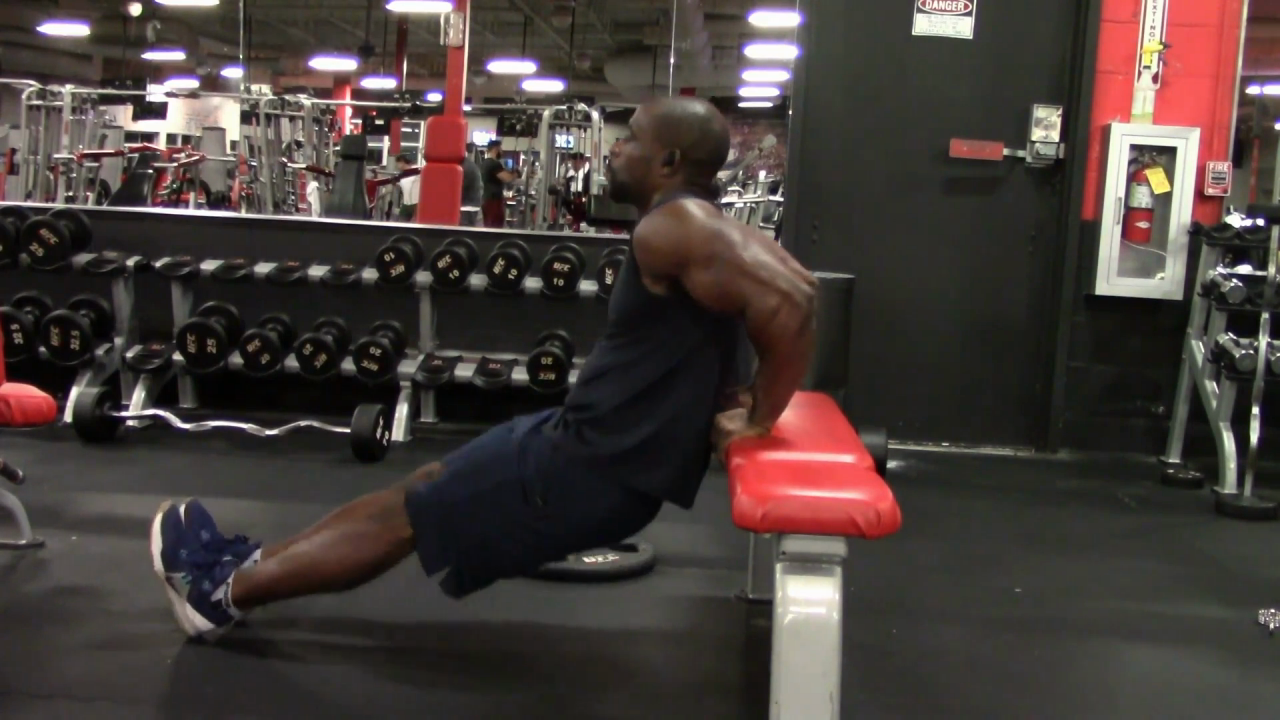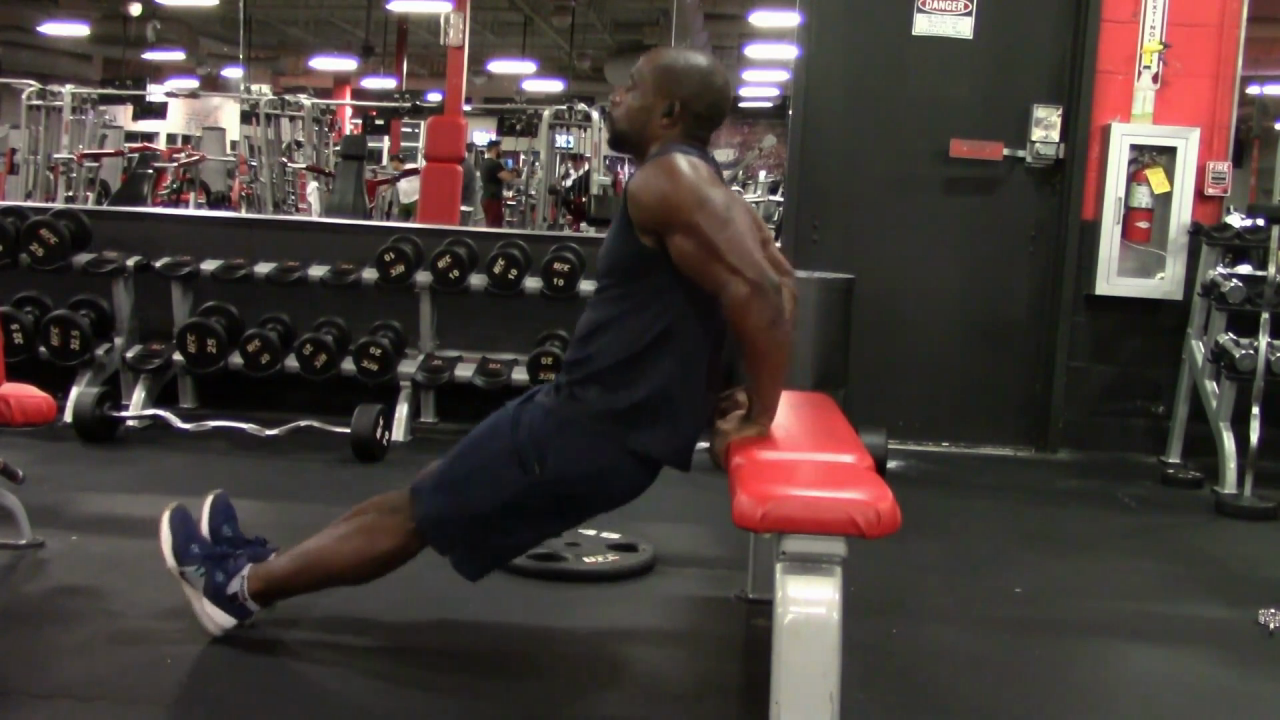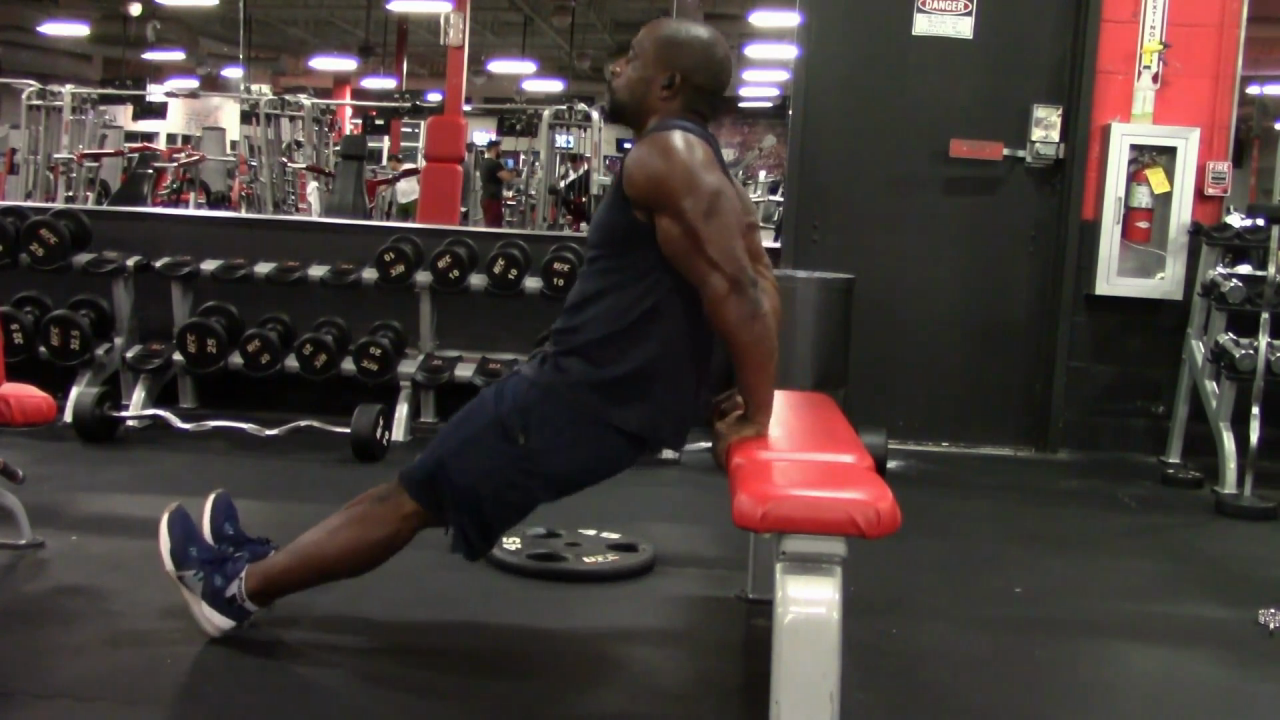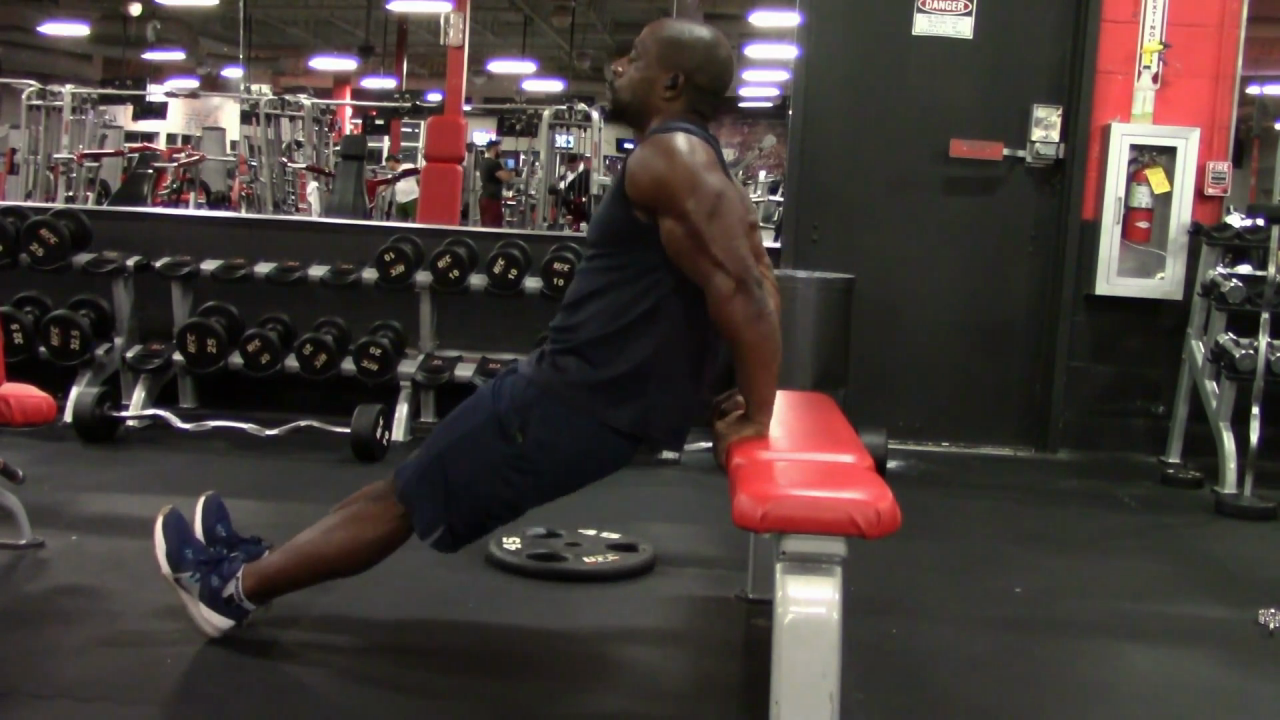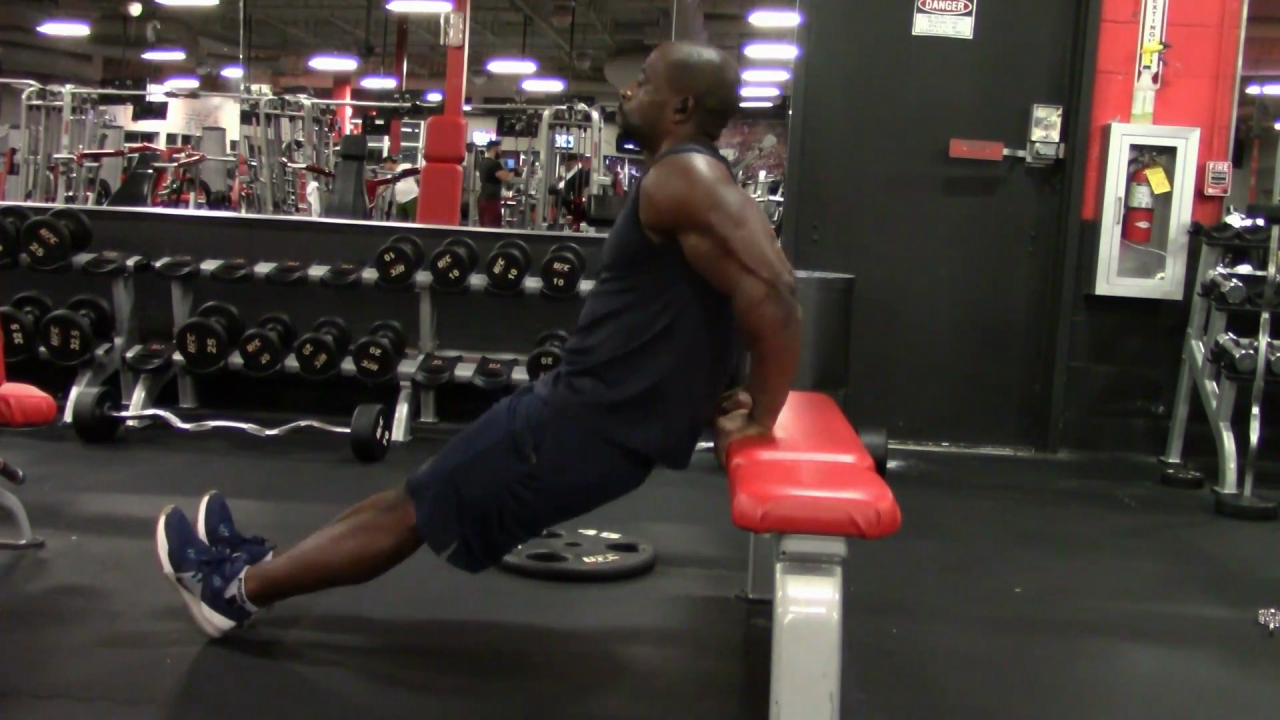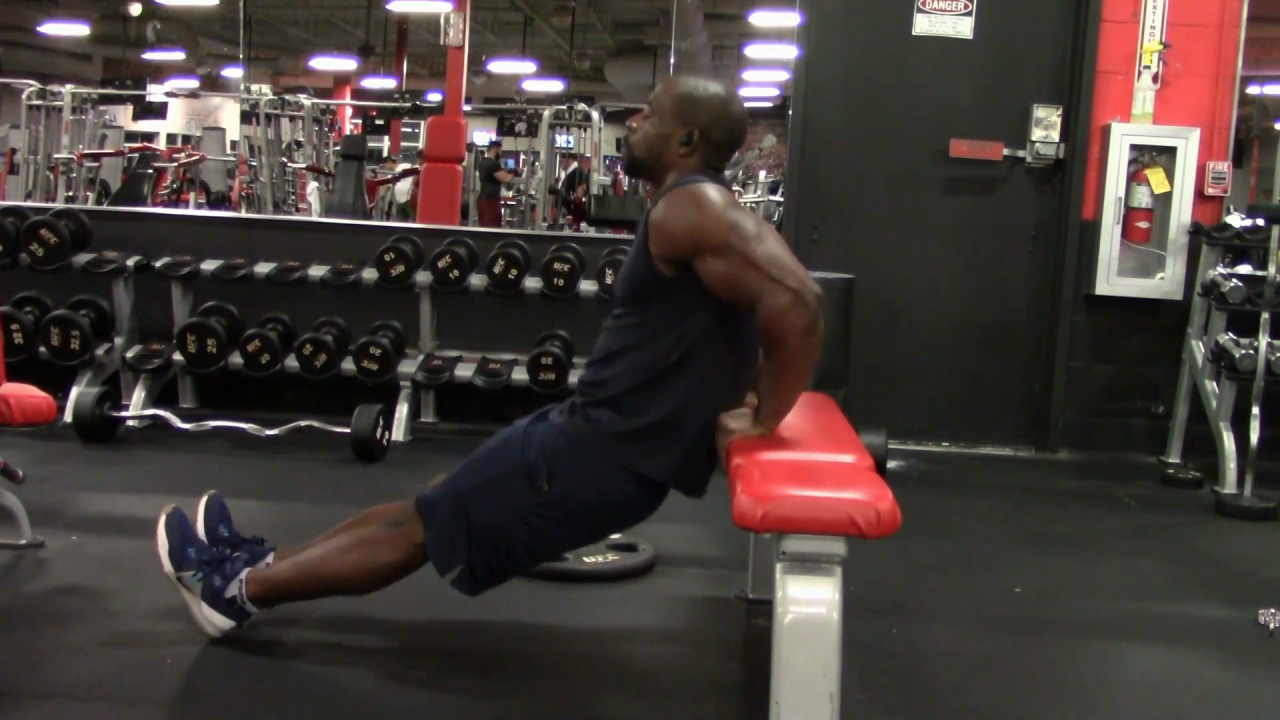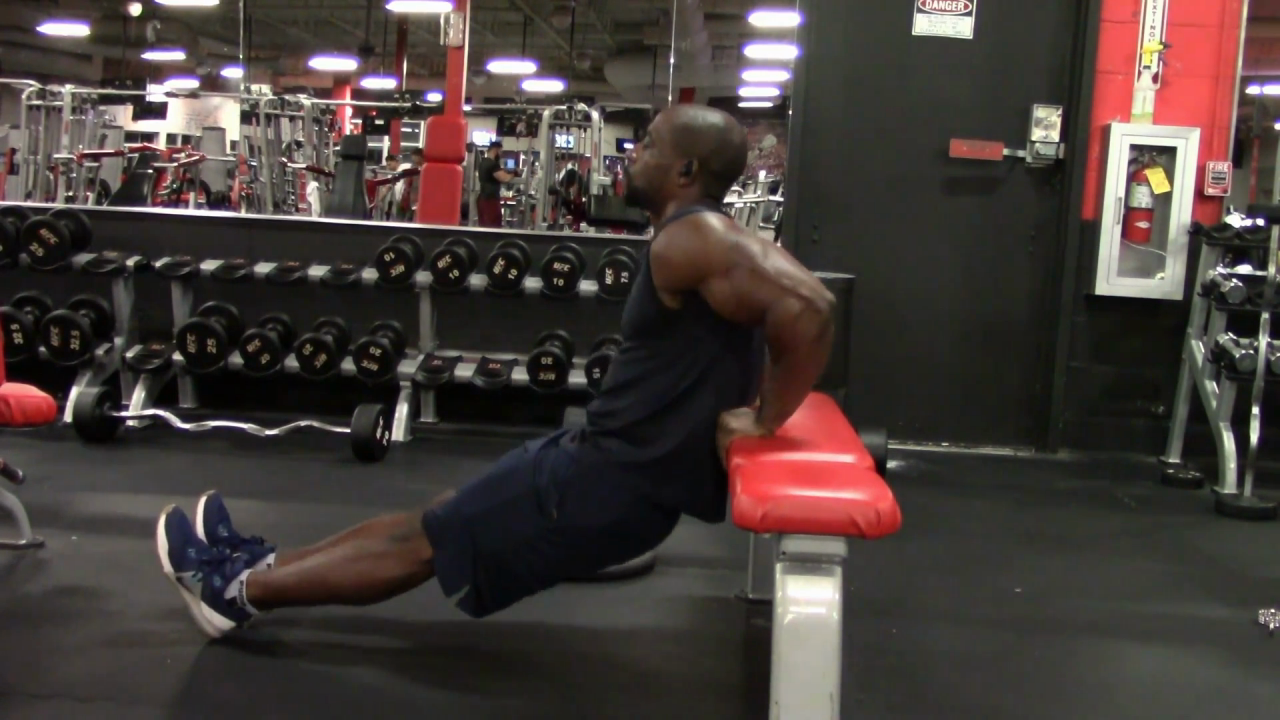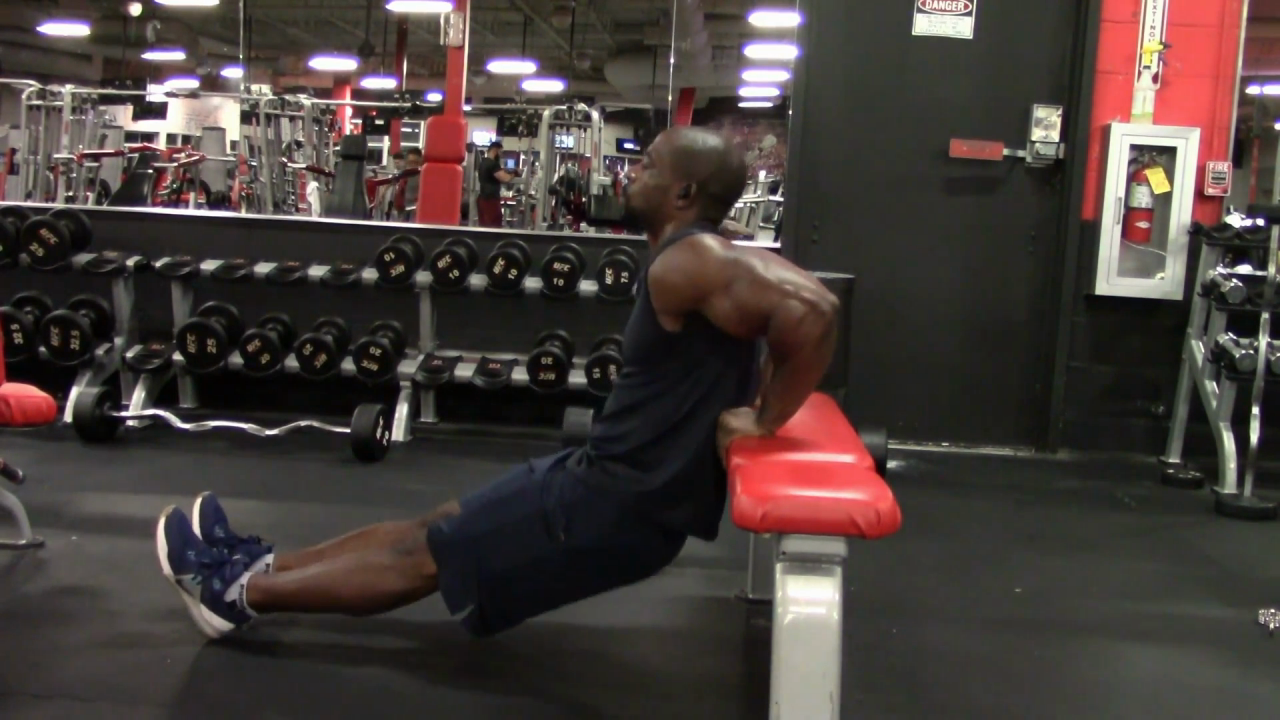
dt=0.2s
person 1, frame 1
left shoulder: (673, 228)
right shoulder: (701, 227)
left elbow: (788, 305)
right elbow: (796, 287)
left wrist: (760, 419)
right wrist: (752, 396)
left hip: (600, 471)
right hip: (590, 439)
left knee: (404, 520)
right knee: (425, 486)
left ankle: (223, 593)
right ankle: (251, 562)
person 1, frame 2
left shoulder: (668, 180)
right shoulder: (697, 187)
left elbow: (758, 295)
right elbow: (770, 282)
left wrist: (759, 418)
right wrist: (749, 396)
left hip: (599, 430)
right hip: (597, 408)
left knee: (419, 514)
right knee: (428, 497)
left ankle: (240, 585)
right ankle: (261, 566)
person 1, frame 3
left shoulder: (666, 157)
right shoulder: (693, 164)
left elbow: (733, 290)
right elbow: (757, 280)
left wrist: (755, 419)
right wrist: (745, 396)
left hip: (584, 401)
right hip: (598, 390)
left knee: (412, 498)
right knee: (420, 486)
left ankle: (240, 588)
right ankle: (262, 565)
person 1, frame 4
left shoulder: (669, 157)
right shoulder: (693, 163)
left elbow: (739, 291)
right elbow: (755, 279)
left wrist: (757, 419)
right wrist: (748, 397)
left hip: (580, 400)
right hip: (595, 387)
left knee: (407, 498)
right knee: (414, 483)
left ankle: (236, 588)
right ankle: (259, 564)
person 1, frame 5
left shoulder: (684, 178)
right shoulder: (701, 182)
left elbow: (769, 295)
right elbow: (761, 290)
left wrist: (762, 420)
right wrist: (749, 396)
left hip: (594, 422)
right hip: (598, 405)
left knee: (417, 509)
right knee: (424, 492)
left ankle: (238, 588)
right ankle: (262, 564)
person 1, frame 6
left shoulder: (691, 210)
right shoulder: (706, 209)
left elbow: (794, 303)
right elbow: (778, 304)
left wrist: (765, 422)
right wrist: (752, 399)
left hip: (608, 452)
right hip: (606, 430)
left knee: (423, 526)
right knee: (431, 507)
left ankle: (239, 589)
right ankle: (264, 564)
person 1, frame 7
left shoulder: (690, 239)
right shoulder: (707, 237)
left elbow: (807, 309)
right elbow: (784, 311)
left wrist: (766, 421)
right wrist: (755, 402)
left hip: (619, 480)
right hip: (611, 455)
left knee: (427, 543)
right knee: (439, 518)
left ankle: (238, 590)
right ankle: (266, 565)
person 1, frame 8
left shoulder: (687, 263)
right shoulder: (704, 259)
left elbow: (812, 312)
right elbow: (791, 310)
left wrist: (766, 422)
right wrist: (756, 400)
left hip: (623, 504)
right hip: (612, 475)
left knee: (430, 558)
right knee: (440, 527)
left ankle: (240, 592)
right ankle: (264, 566)
